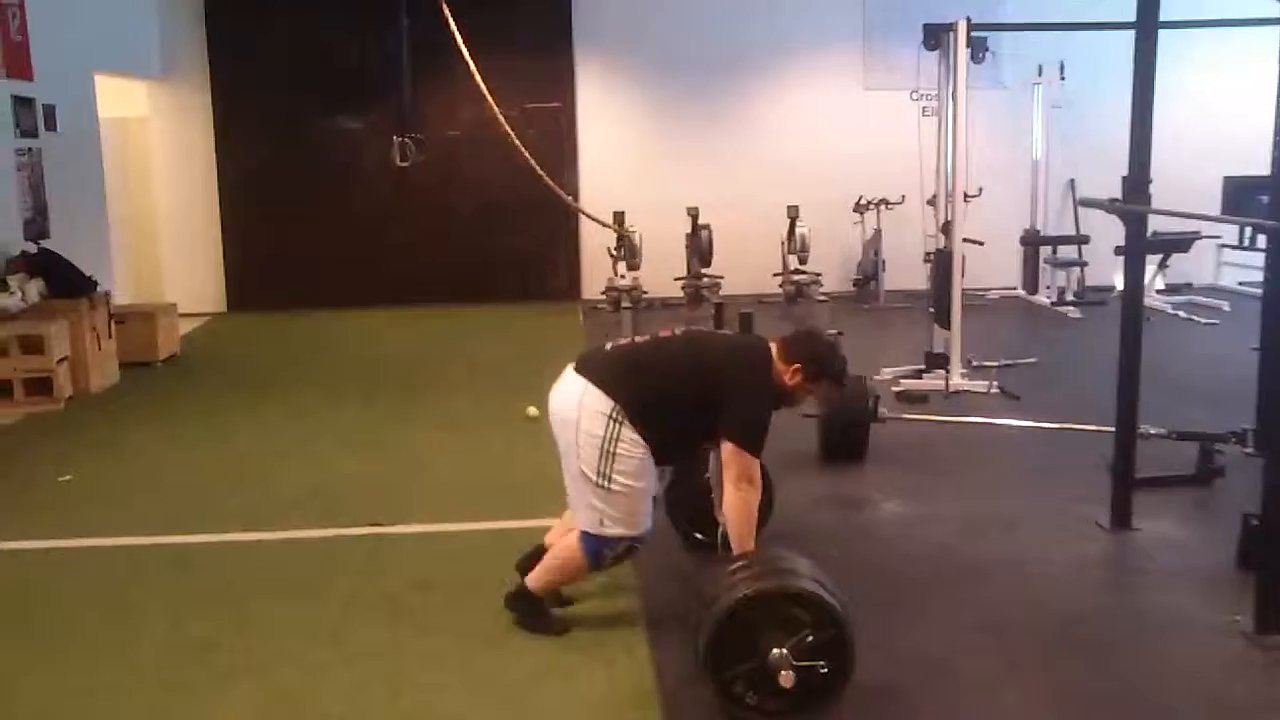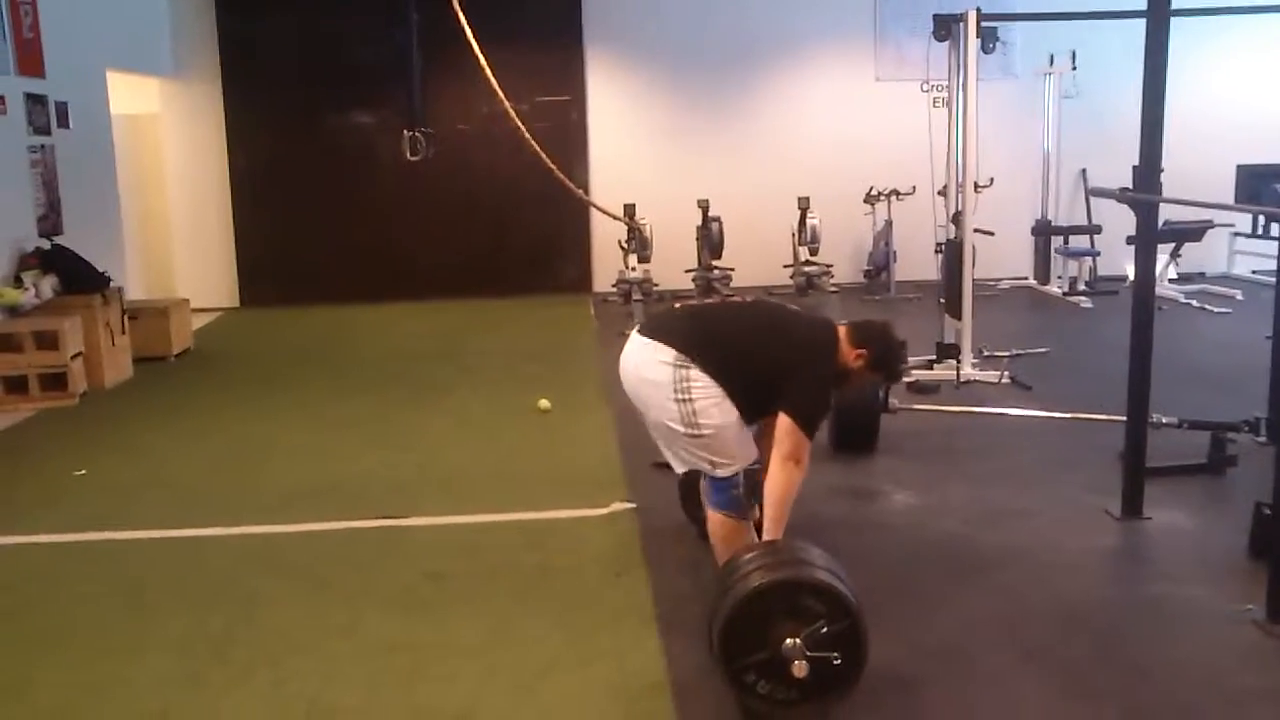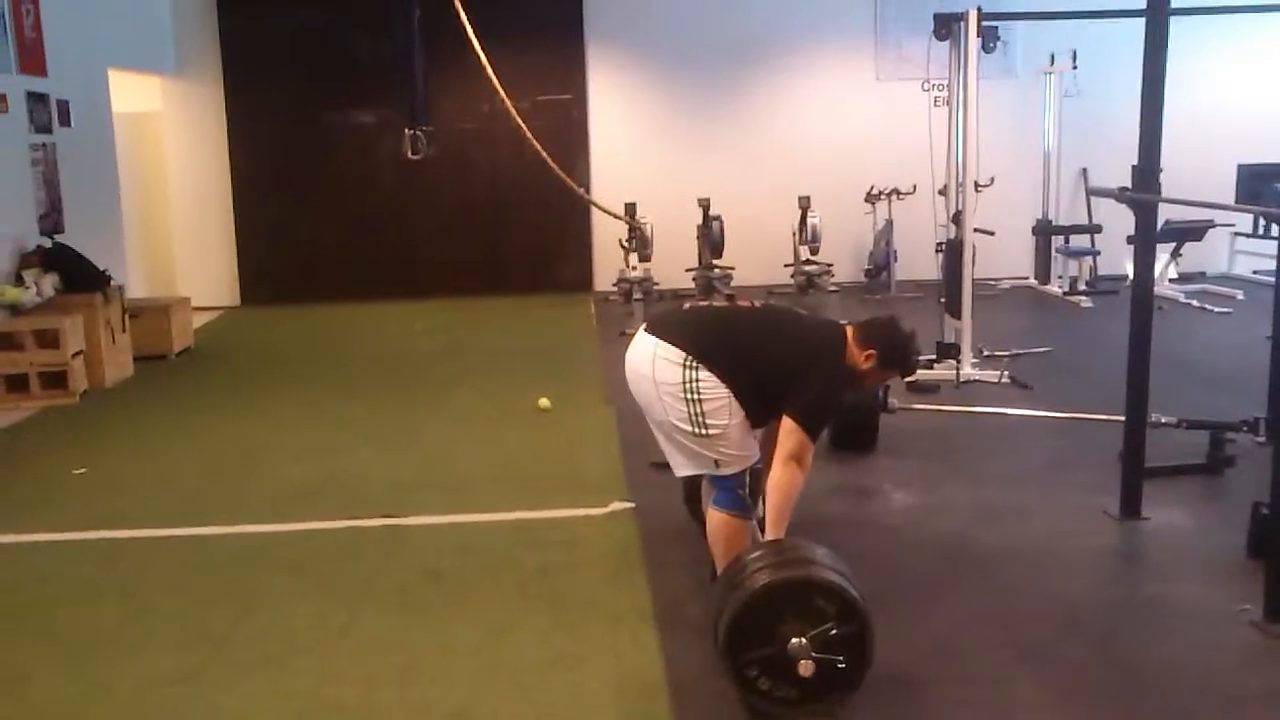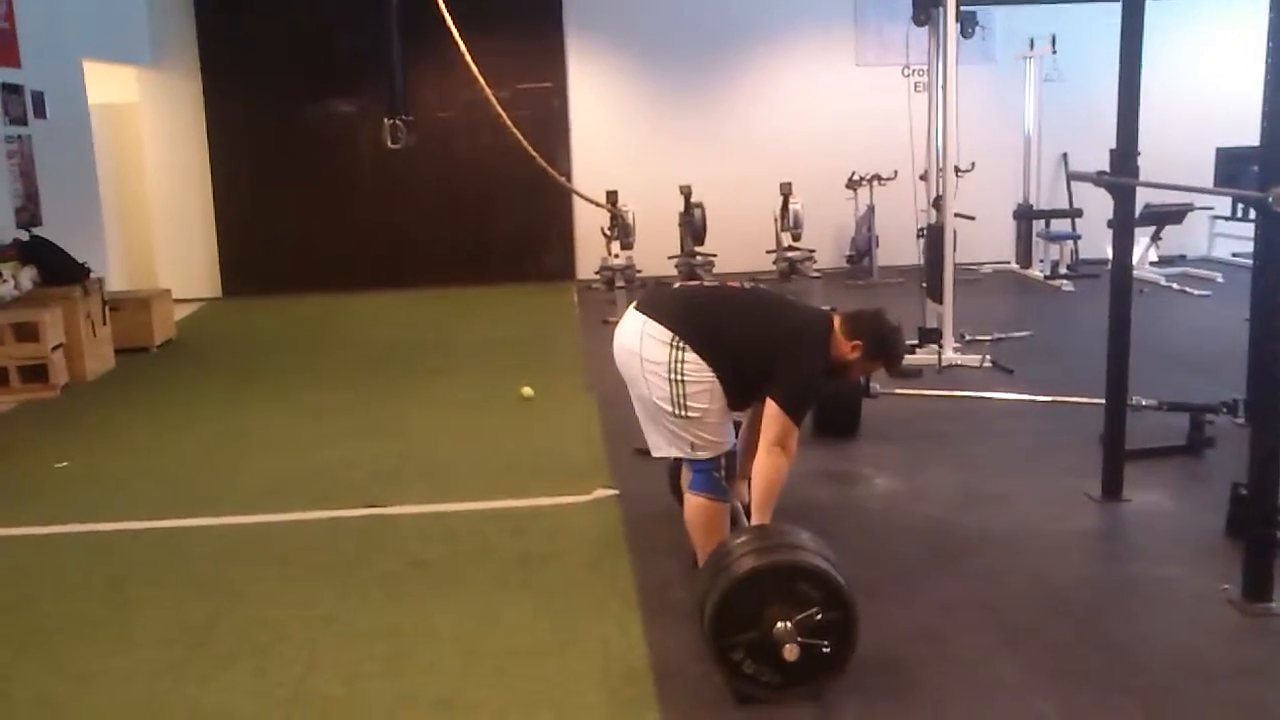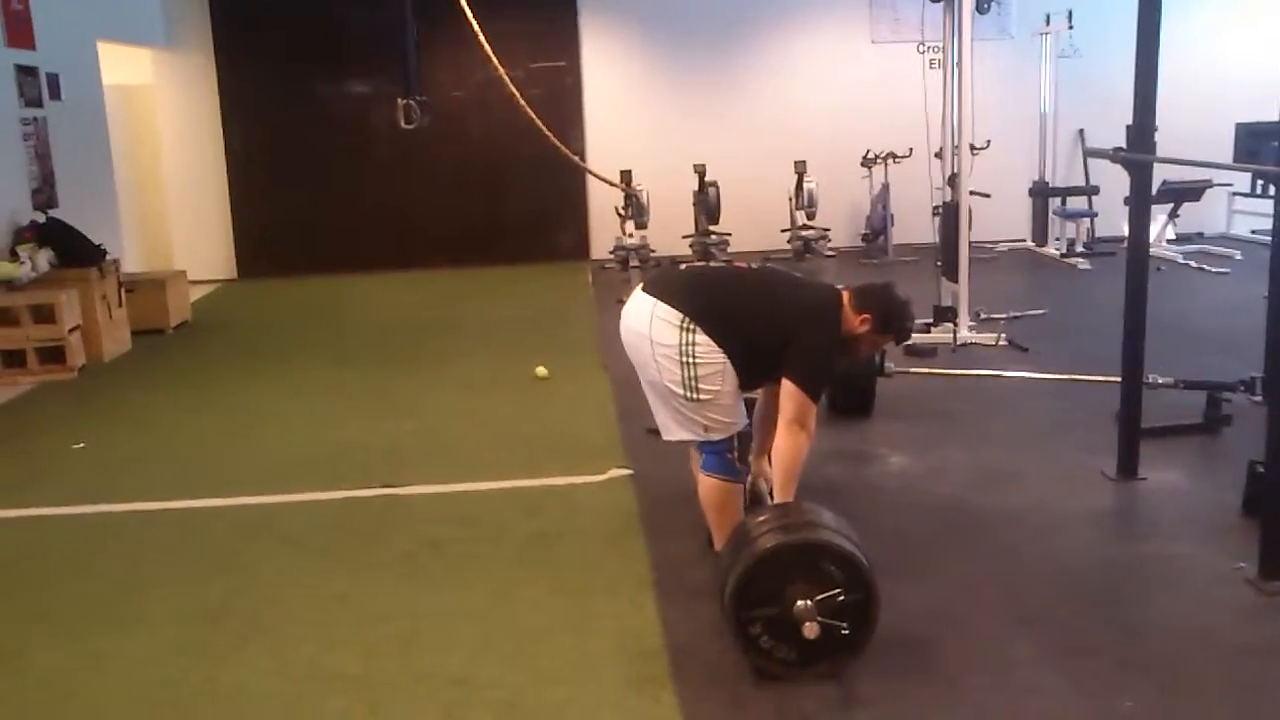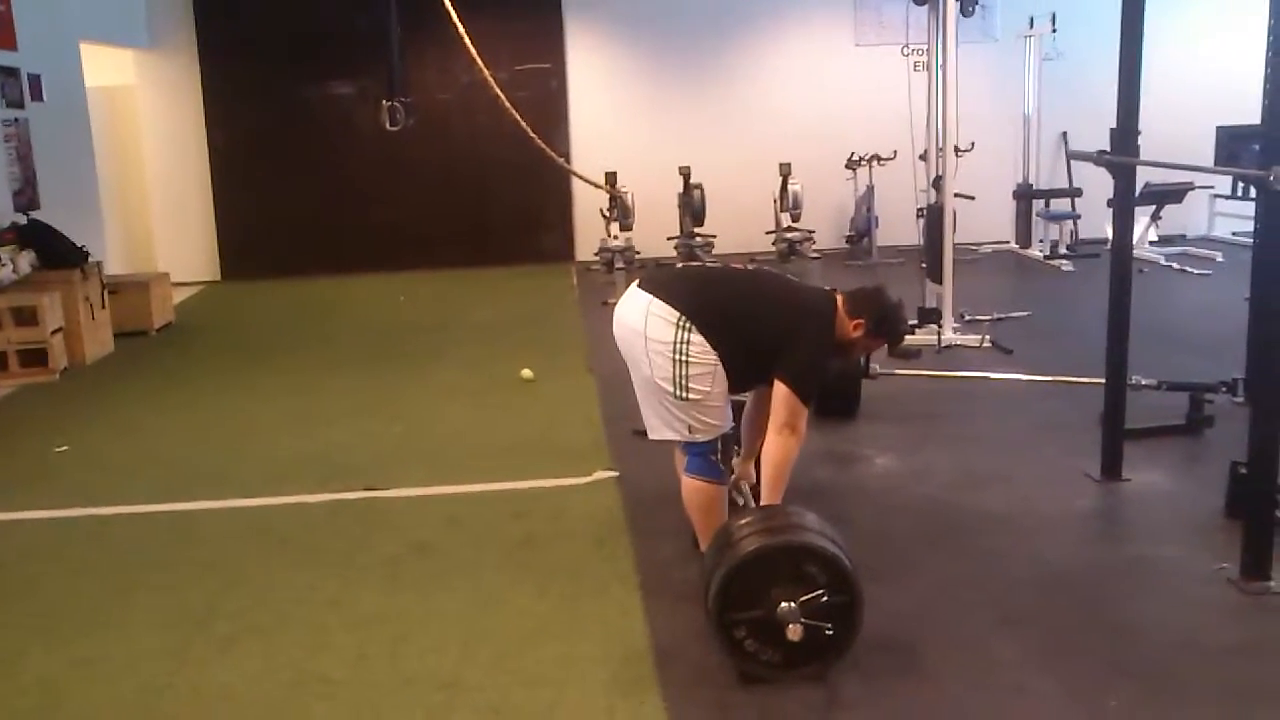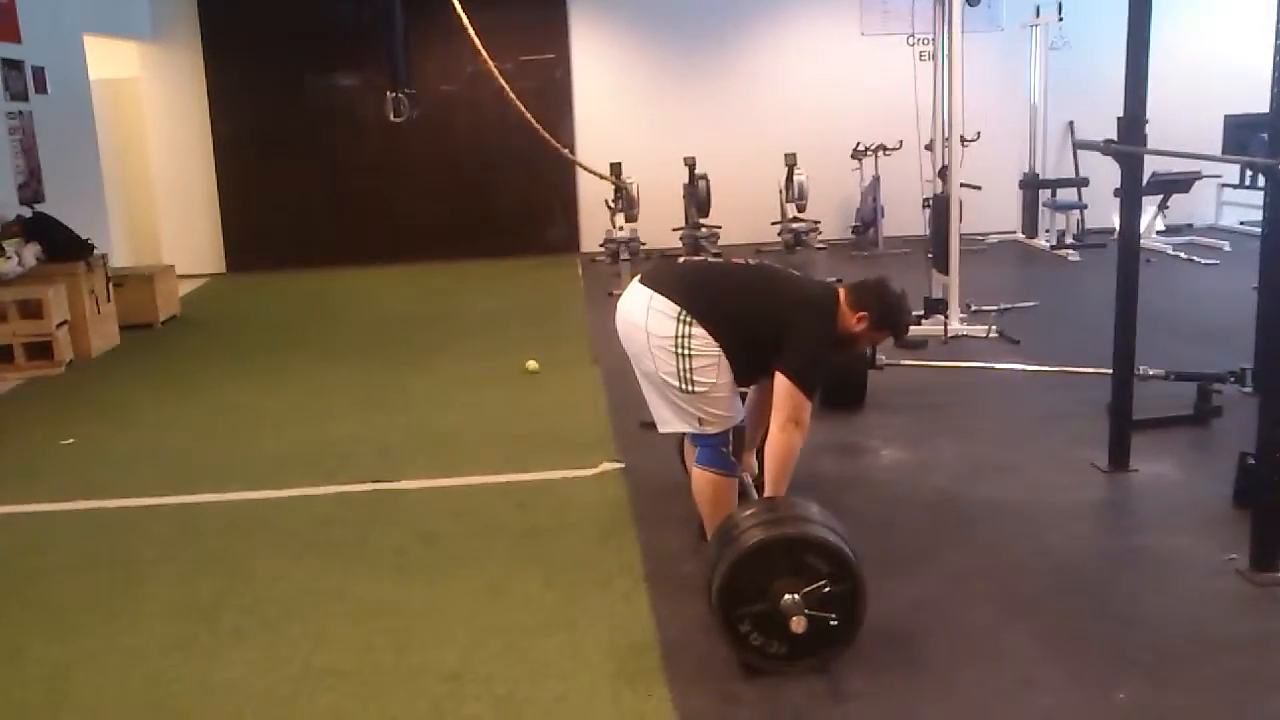
dt=0.7s
person 1, frame 1
left shoulder: (746, 358)
right shoulder: (752, 383)
right elbow: (742, 483)
left hip: (580, 389)
right hip: (601, 406)
left knee: (605, 502)
right knee: (622, 532)
left ankle: (536, 560)
right ankle: (527, 594)
person 1, frame 2
left shoulder: (810, 338)
right shoulder: (819, 363)
left elbow: (768, 415)
right elbow: (789, 460)
right hip: (669, 360)
left knee: (719, 465)
right knee: (729, 473)
person 1, frame 3
left shoulder: (818, 342)
right shoulder: (826, 367)
left elbow: (777, 420)
right elbow: (791, 460)
right hip: (676, 361)
left knee: (724, 468)
right knee: (734, 479)
left ankle: (726, 569)
person 1, frame 4
left shoulder: (803, 330)
right shoulder: (807, 352)
left elbow: (760, 413)
right elbow: (776, 447)
left wrist: (740, 481)
left hip: (640, 325)
right hip: (663, 340)
left knee: (699, 451)
right knee: (708, 462)
left ankle: (707, 551)
person 1, frame 5
left shoulder: (811, 308)
right shoulder: (820, 329)
left elbow: (773, 389)
right elbow: (795, 426)
left wrist: (759, 458)
right hip: (673, 322)
left knee: (707, 430)
right knee: (721, 443)
left ankle: (722, 531)
person 1, frame 6
left shoulder: (804, 312)
right shoulder: (813, 332)
left elbow: (764, 392)
right elbow: (786, 428)
left wrist: (746, 462)
right hip: (667, 321)
left knee: (692, 432)
right knee: (705, 445)
left ankle: (705, 528)
person 1, frame 7
left shoulder: (807, 303)
right shoulder: (815, 324)
left elbow: (767, 384)
right elbow: (789, 423)
left wrist: (747, 453)
right hip: (668, 316)
left knee: (703, 425)
right knee: (718, 437)
left ankle: (712, 519)
